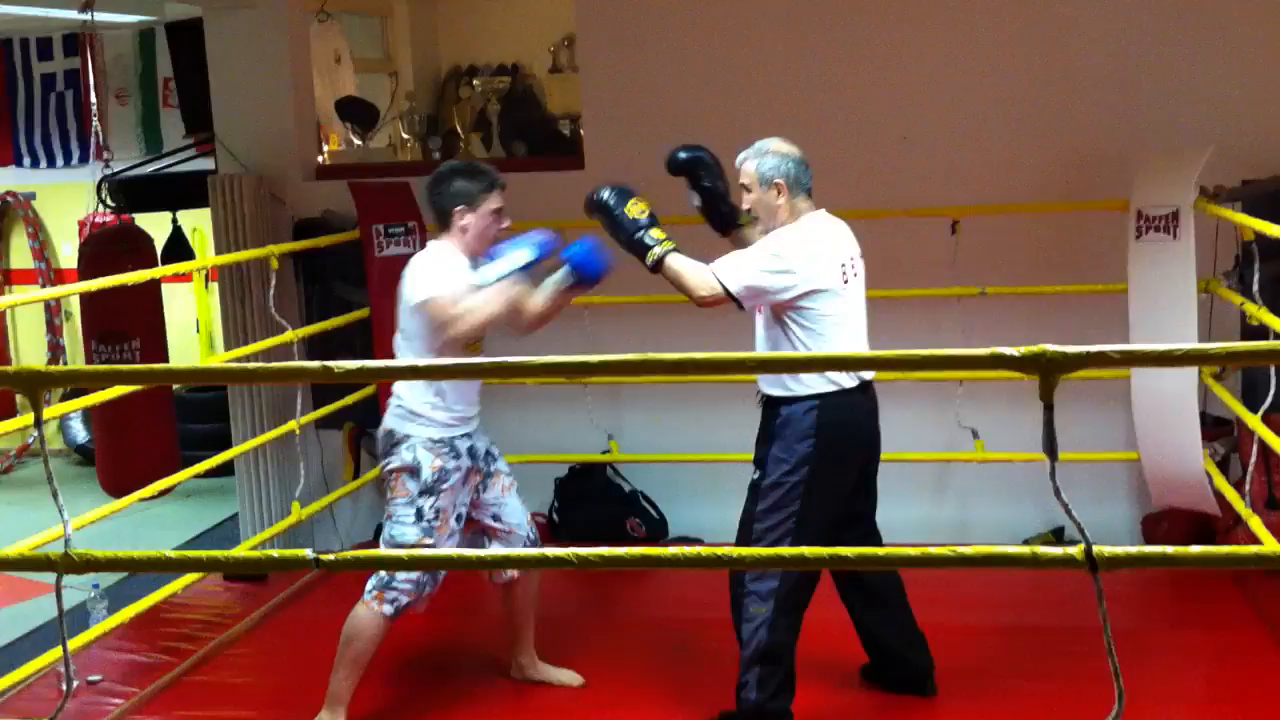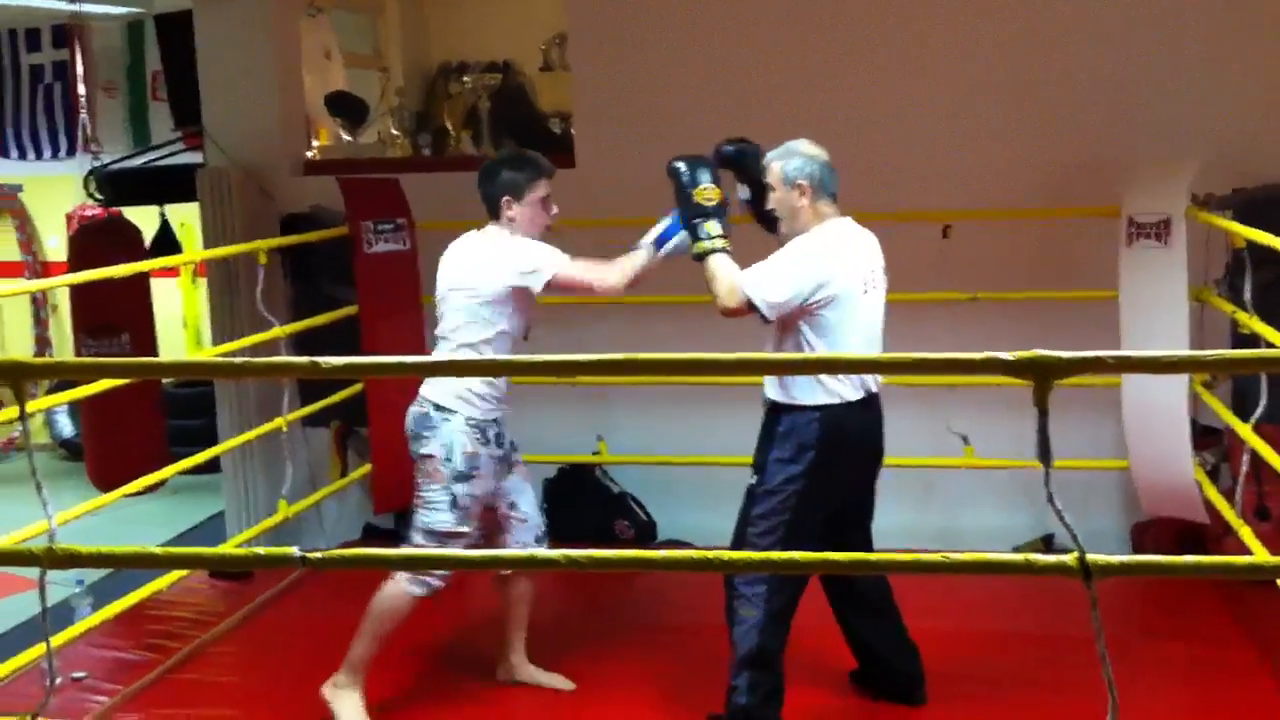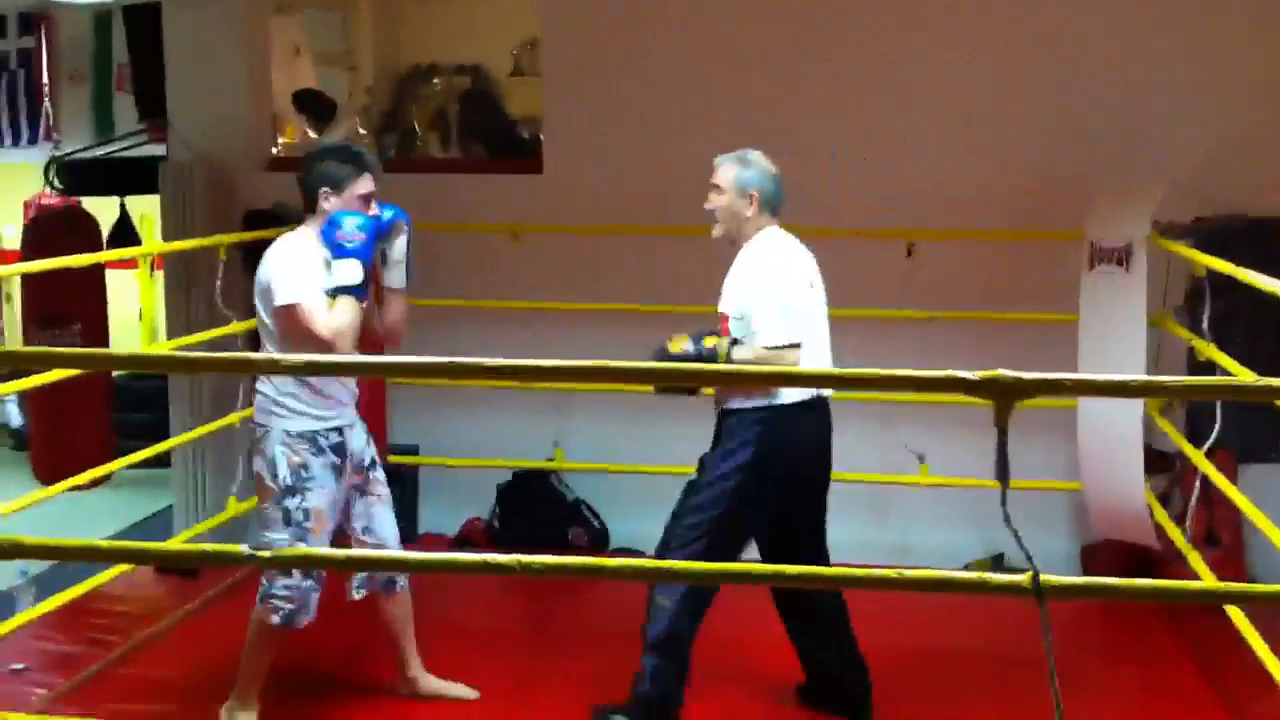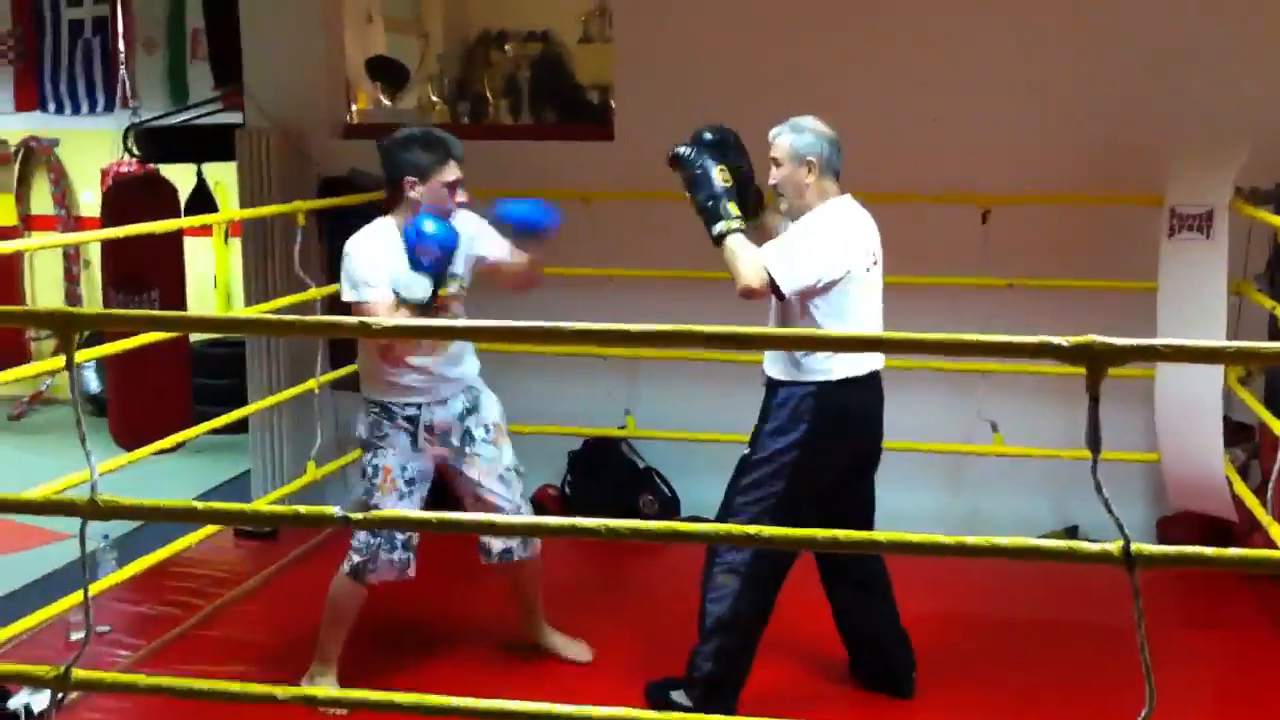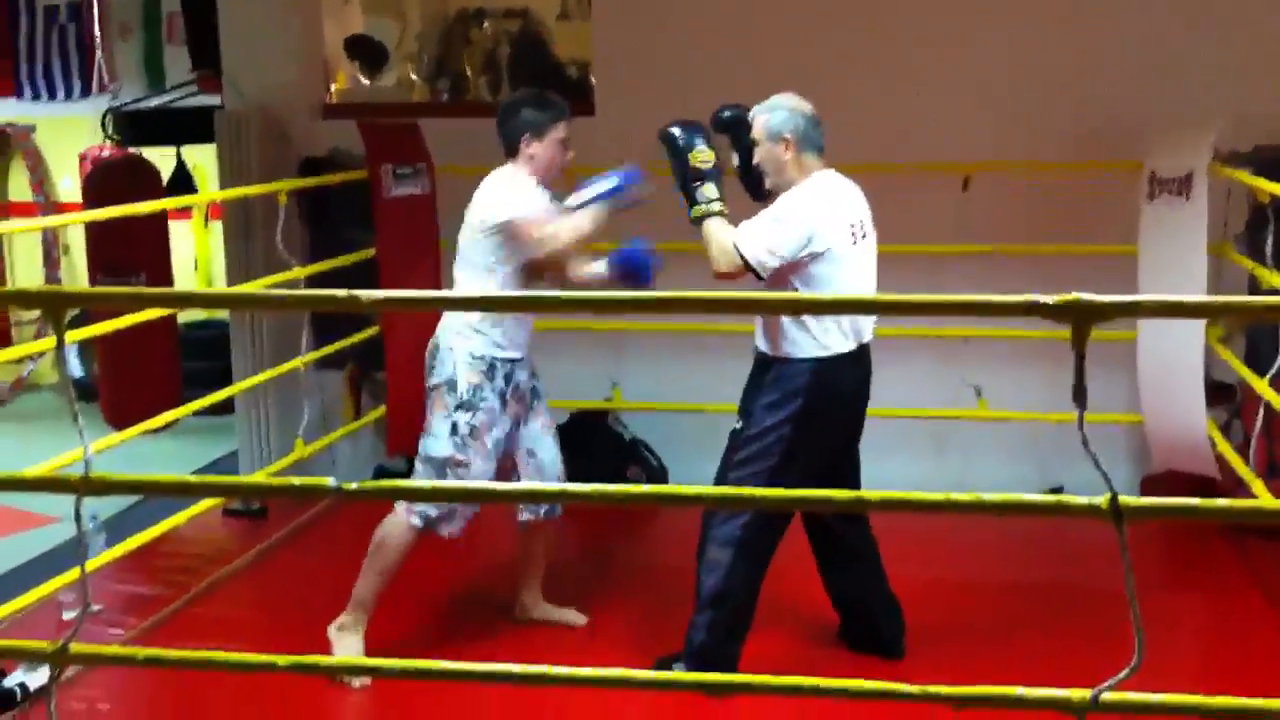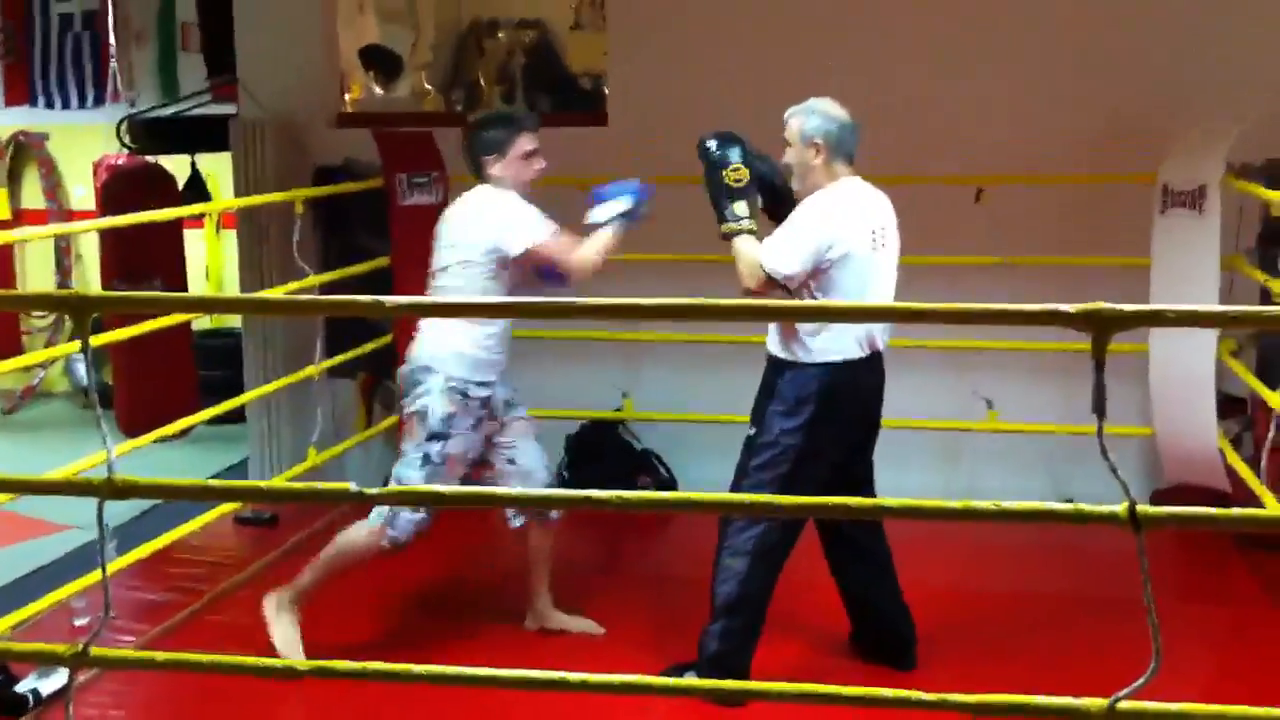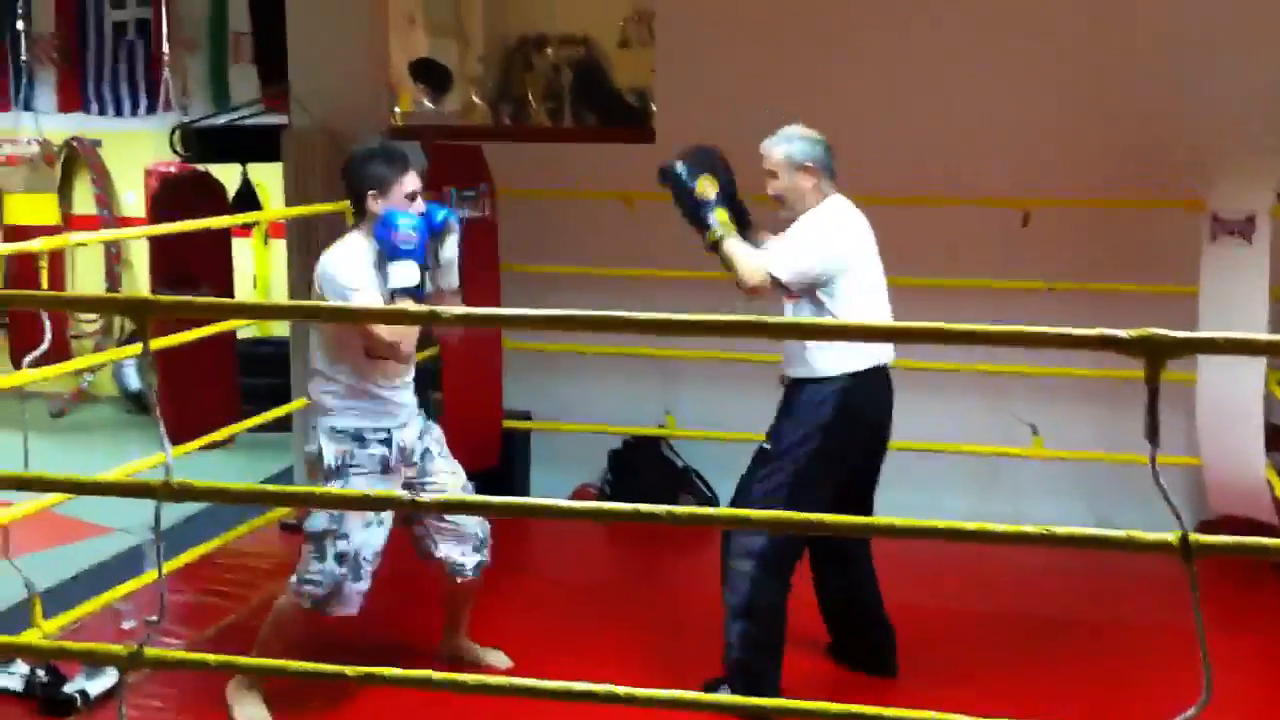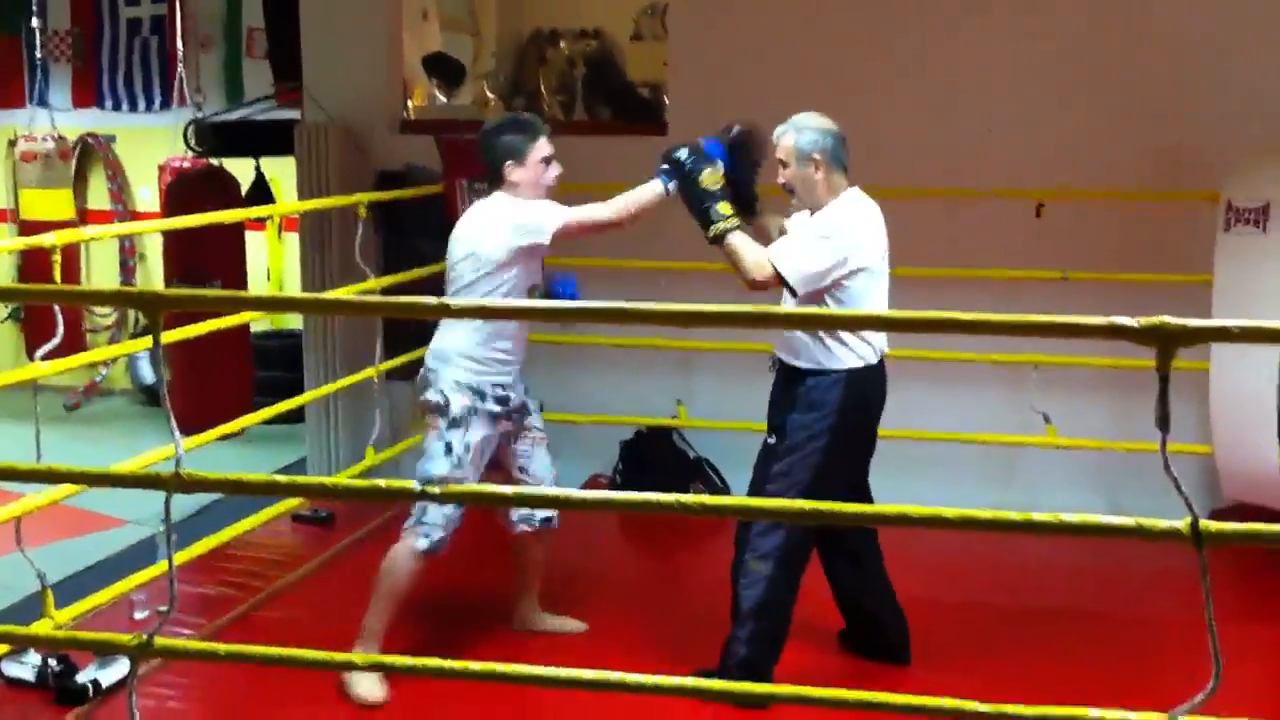
dt=0.7s
person 1, frame 1
left shoulder: (798, 246)
right shoulder: (829, 231)
left elbow: (709, 287)
right elbow: (761, 263)
left wrist: (643, 236)
right wrist: (719, 207)
left hip: (810, 420)
right hip: (849, 410)
left knee: (769, 560)
right knee: (854, 544)
right ankle: (906, 665)
person 1, frame 2
left shoulder: (816, 253)
right shoulder: (856, 240)
left elbow: (733, 298)
right elbow: (793, 277)
left wrist: (705, 222)
right wrist: (756, 190)
left hip: (812, 428)
right hip: (856, 419)
left knee: (760, 567)
right knee: (847, 552)
right ankle: (895, 672)
person 1, frame 3
left shoulder: (761, 263)
right shoulder: (785, 252)
left elbow: (776, 358)
left wrist: (702, 353)
right wrist: (709, 349)
left hip: (764, 431)
right hip: (804, 425)
left knee: (688, 558)
right knee: (800, 562)
person 1, frame 4
left shoulder: (828, 228)
right shoulder: (843, 219)
left elbow: (753, 279)
right elbow: (779, 242)
left wrist: (717, 203)
right wrist: (739, 184)
left hip: (814, 404)
right hip: (851, 400)
left knee: (745, 540)
right knee: (847, 537)
right ankle: (886, 663)
person 1, frame 5
left shoulder: (804, 207)
right shoulder: (842, 192)
left elbow: (726, 261)
right elbow: (775, 208)
left wrist: (701, 185)
right wrist: (743, 167)
left hip: (802, 380)
right hip: (842, 371)
left knee: (737, 512)
right knee: (836, 506)
left ankle: (709, 656)
right ankle: (876, 627)
person 1, frame 6
left shoulder: (825, 212)
right shoulder: (871, 203)
left elbow: (755, 277)
left wrist: (733, 202)
right wrist: (767, 193)
left hip: (813, 384)
right hip: (857, 377)
left knee: (755, 520)
right knee: (850, 512)
left ankle: (722, 663)
right ankle: (889, 637)
person 1, frame 7
left shoulder: (829, 228)
right shoulder: (834, 224)
left elbow: (756, 277)
right elbow: (774, 262)
left hip: (832, 397)
right hip: (857, 393)
left knee: (758, 525)
right knee: (836, 525)
left ankle: (751, 678)
right ankle: (866, 646)
person 1, frame 8
left shoulder: (841, 225)
right shoulder: (833, 213)
left elbow: (761, 272)
right elbow: (776, 241)
left wrist: (712, 207)
right wrist: (739, 200)
left hip: (831, 392)
right hip: (830, 386)
left knee: (773, 522)
right knee: (841, 513)
left ankle: (746, 668)
right ankle: (880, 633)
person 2, frame 1
left shoulder: (464, 266)
right shoulder: (436, 265)
left elbow: (526, 318)
right elbow: (460, 327)
left wrist: (570, 278)
right wrist: (512, 271)
left hip: (464, 436)
right hip: (424, 444)
left knee: (519, 541)
right knee: (399, 584)
left ankle: (525, 660)
person 2, frame 2
left shoulder: (468, 249)
right shoulder: (516, 254)
right elbow: (609, 282)
left wrist: (524, 308)
right wrist: (663, 237)
left hip: (480, 422)
right hip: (455, 424)
left knee: (526, 533)
right knee: (425, 564)
left ankle: (515, 661)
person 2, frame 3
left shoulder: (340, 251)
right shoulder: (288, 258)
left elbow: (390, 332)
right elbow: (334, 341)
left wrist: (393, 260)
right wrist: (351, 269)
left hip: (345, 428)
right hip: (296, 436)
left knee: (385, 551)
right knee: (291, 580)
left ankle: (414, 673)
person 2, frame 4
left shoulder: (463, 226)
right shoulder: (367, 249)
left elbow: (520, 277)
right elbow: (391, 347)
left wrist: (525, 248)
right wrist: (423, 277)
left hip: (464, 399)
right hip: (396, 414)
left knee: (511, 519)
right knee: (377, 544)
left ankle: (539, 626)
right ankle: (322, 669)
person 2, frame 5
left shoulder: (524, 191)
right shoulder: (509, 187)
left elbow: (560, 267)
right elbow: (549, 242)
left wrist: (612, 269)
right wrist: (595, 199)
left hip: (511, 362)
right hip: (471, 361)
left knee: (543, 476)
right knee: (437, 495)
left ankle: (530, 597)
right ankle: (350, 620)
person 2, frame 6
left shoulder: (475, 211)
right shoulder: (502, 210)
right elbow: (580, 263)
left wrist: (538, 265)
right wrist: (615, 214)
left hip: (482, 384)
right hip: (446, 384)
left knee: (535, 486)
right knee: (402, 517)
left ankle: (541, 608)
right ankle: (287, 600)
person 2, frame 7
left shoulder: (399, 247)
right shoulder: (344, 264)
right elbow: (396, 348)
left wrist: (446, 264)
right wrist: (405, 270)
left hip: (408, 427)
right hip: (350, 437)
left knee: (467, 538)
right knee: (332, 575)
left ankle: (457, 638)
person 2, frame 8
left shoulder: (506, 216)
right shoulder: (511, 217)
right elbow: (605, 215)
left wrist: (543, 293)
right wrist: (669, 177)
left hip: (499, 387)
right hip: (462, 389)
left knee: (539, 501)
right knee: (431, 523)
left ankle: (527, 609)
right ankle: (366, 651)
